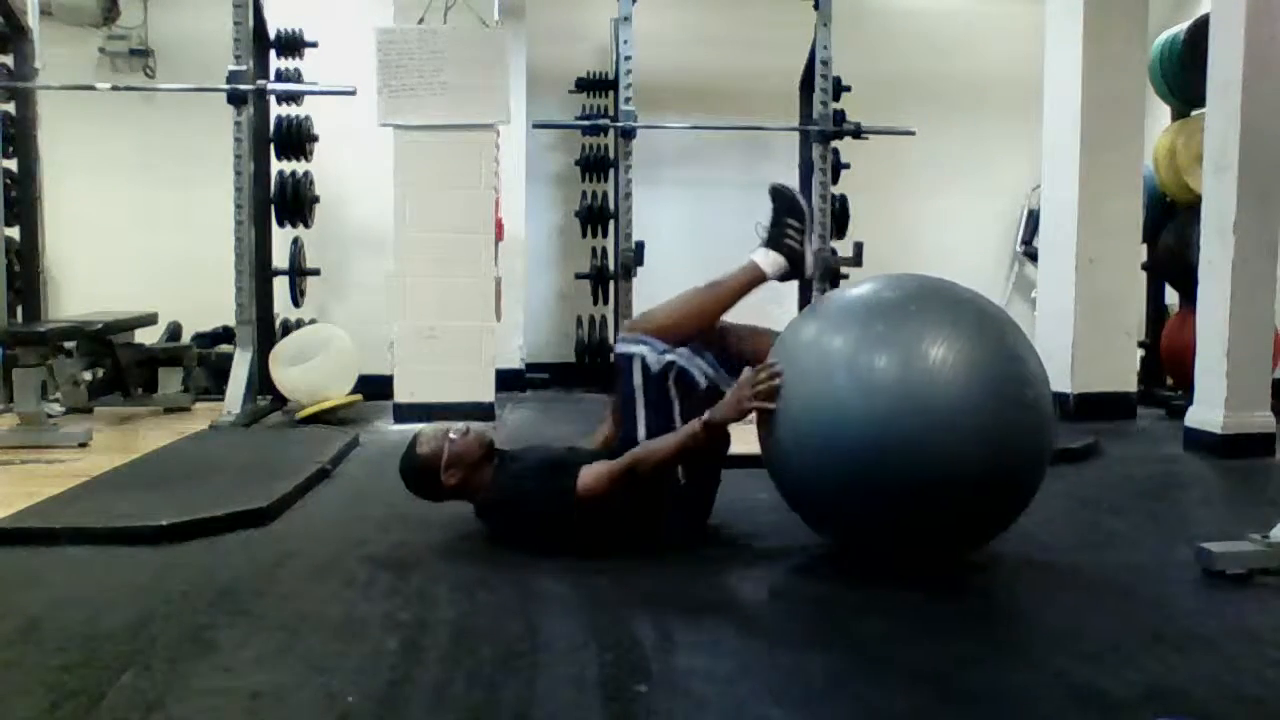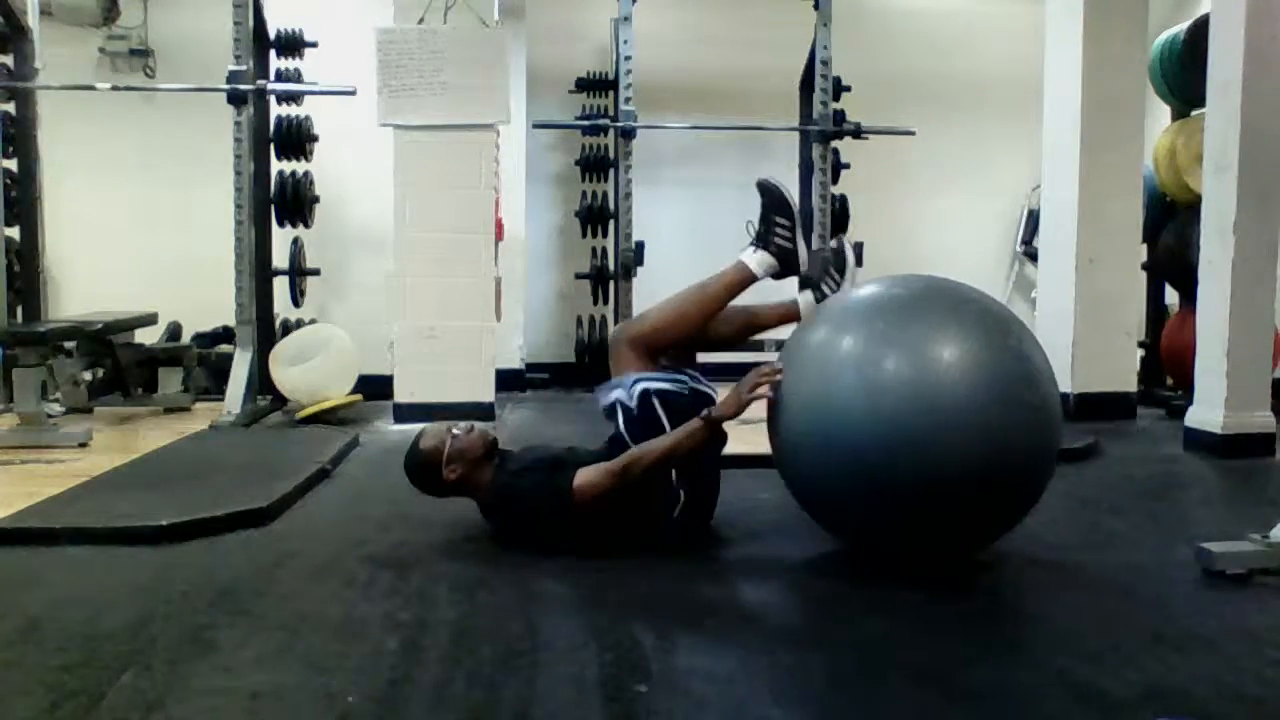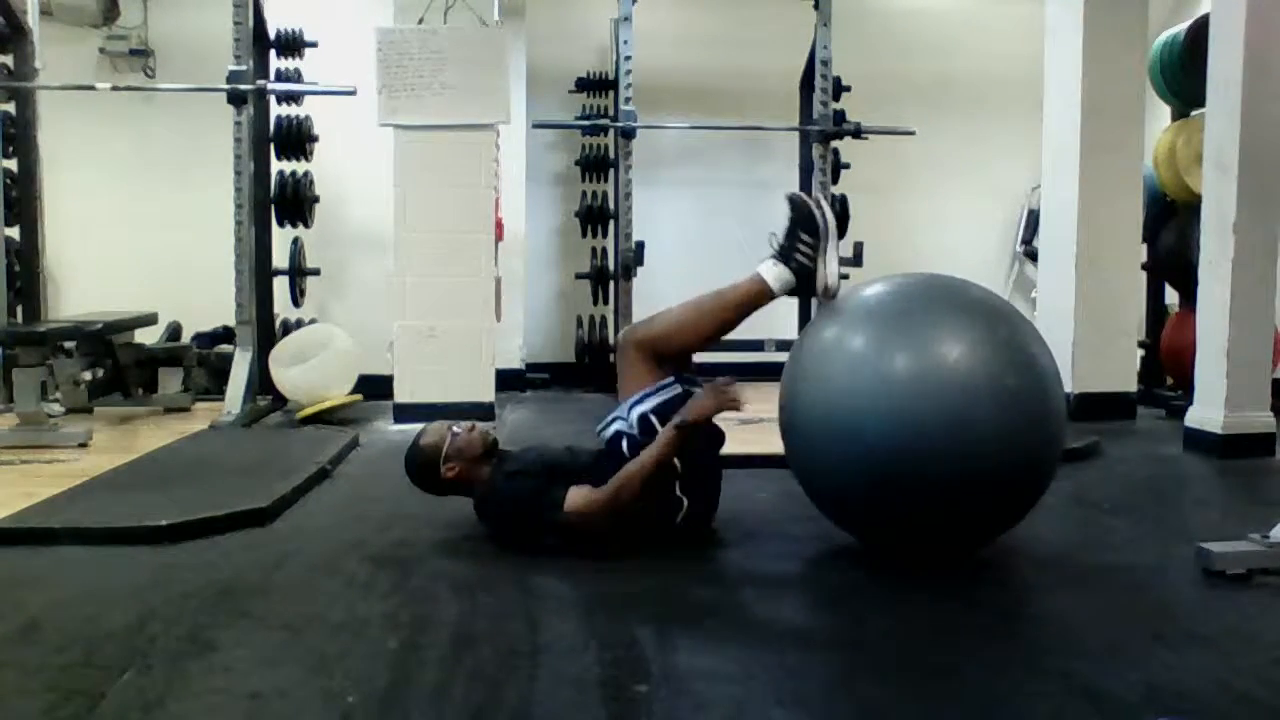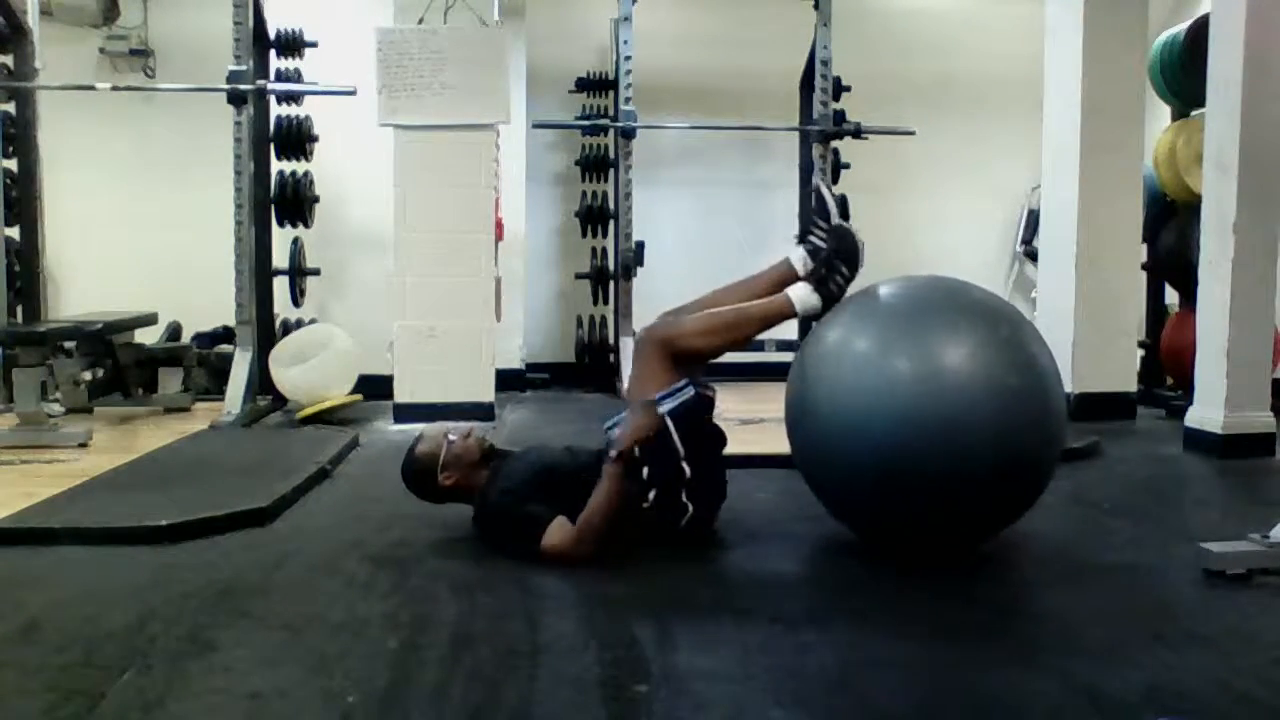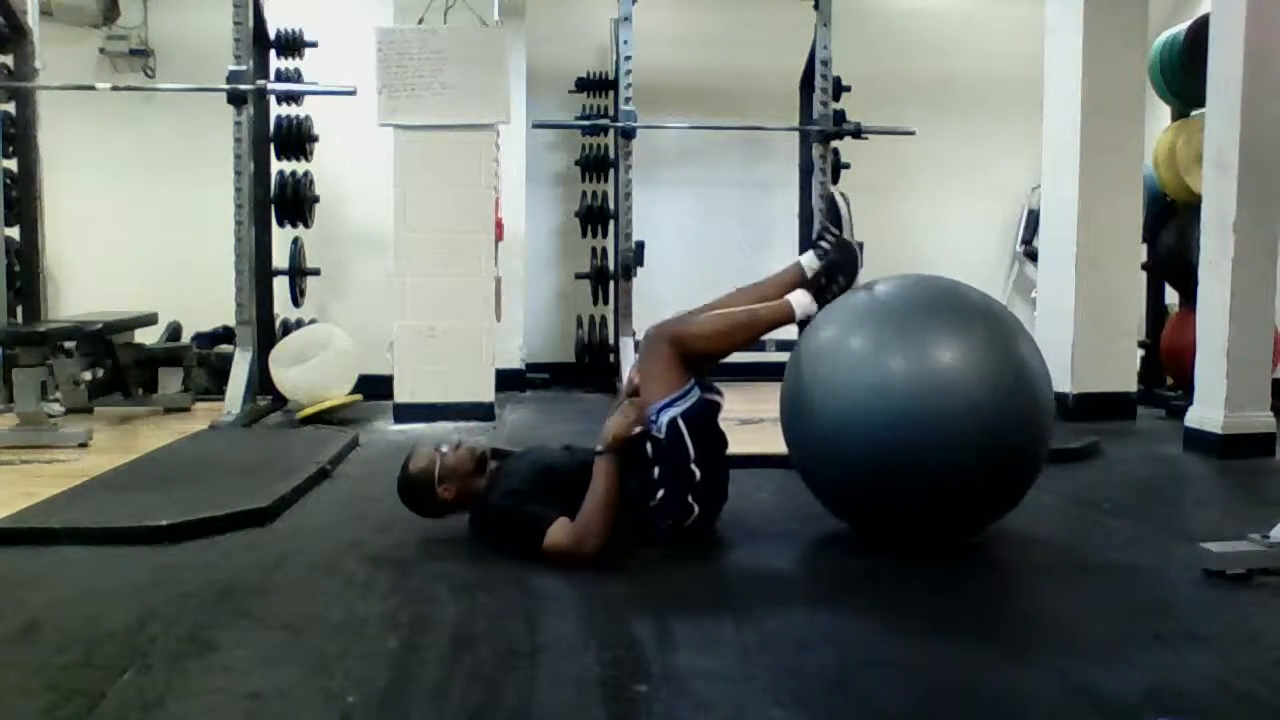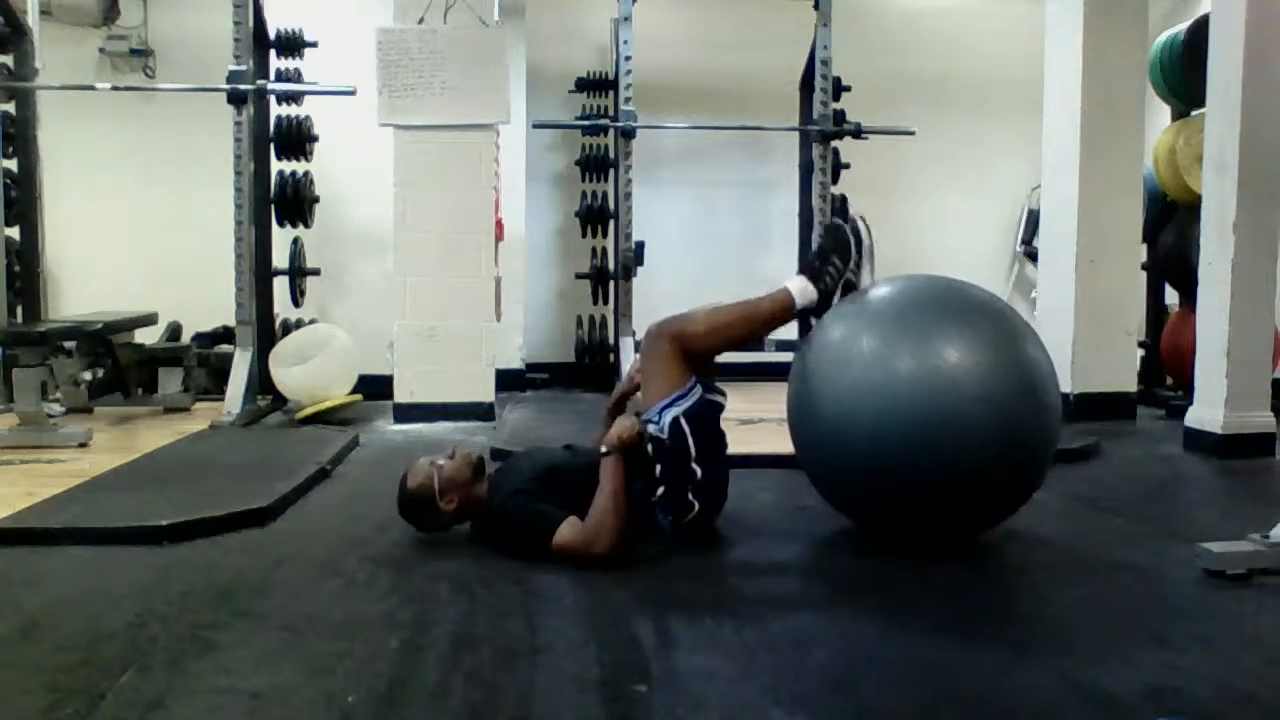
dt=0.2s
person 1, frame 1
left shoulder: (508, 474)
right shoulder: (516, 496)
right elbow: (620, 474)
right wrist: (713, 419)
left hip: (662, 485)
right hip: (671, 496)
left knee: (700, 332)
right knee: (638, 338)
right ankle: (774, 257)
person 1, frame 2
left shoulder: (513, 472)
right shoulder: (514, 494)
right elbow: (619, 474)
right wrist: (714, 414)
left hip: (671, 487)
right hip: (673, 497)
left knee: (674, 332)
right knee: (628, 339)
left ankle: (811, 304)
right ankle: (762, 257)
person 1, frame 3
left shoulder: (507, 473)
right shoulder: (505, 500)
right elbow: (607, 504)
right wrist: (684, 423)
left hip: (667, 481)
right hip: (674, 498)
left knee: (662, 333)
right knee: (637, 342)
left ankle: (791, 271)
right ankle: (782, 272)
person 1, frame 4
left shoulder: (508, 473)
right shoulder: (499, 509)
right elbow: (582, 544)
left wrist: (635, 411)
right wrist: (621, 451)
left hip: (672, 480)
right hip: (676, 501)
left knee: (673, 327)
right knee: (655, 341)
left ankle: (805, 262)
right ankle: (810, 295)
person 1, frame 5
left shoulder: (506, 475)
right shoulder: (500, 513)
right elbow: (587, 543)
left wrist: (626, 405)
right wrist: (611, 444)
left hip: (656, 472)
right hip: (678, 499)
left knee: (679, 335)
right knee: (663, 338)
left ankle: (808, 270)
right ankle: (806, 301)
person 1, frame 6
left shoulder: (505, 480)
right shoulder: (504, 514)
right elbow: (599, 541)
left wrist: (615, 406)
right wrist: (614, 447)
left hip: (658, 472)
right hip: (680, 499)
left knee: (693, 335)
right knee: (664, 337)
left ankle: (816, 292)
right ankle: (808, 289)
